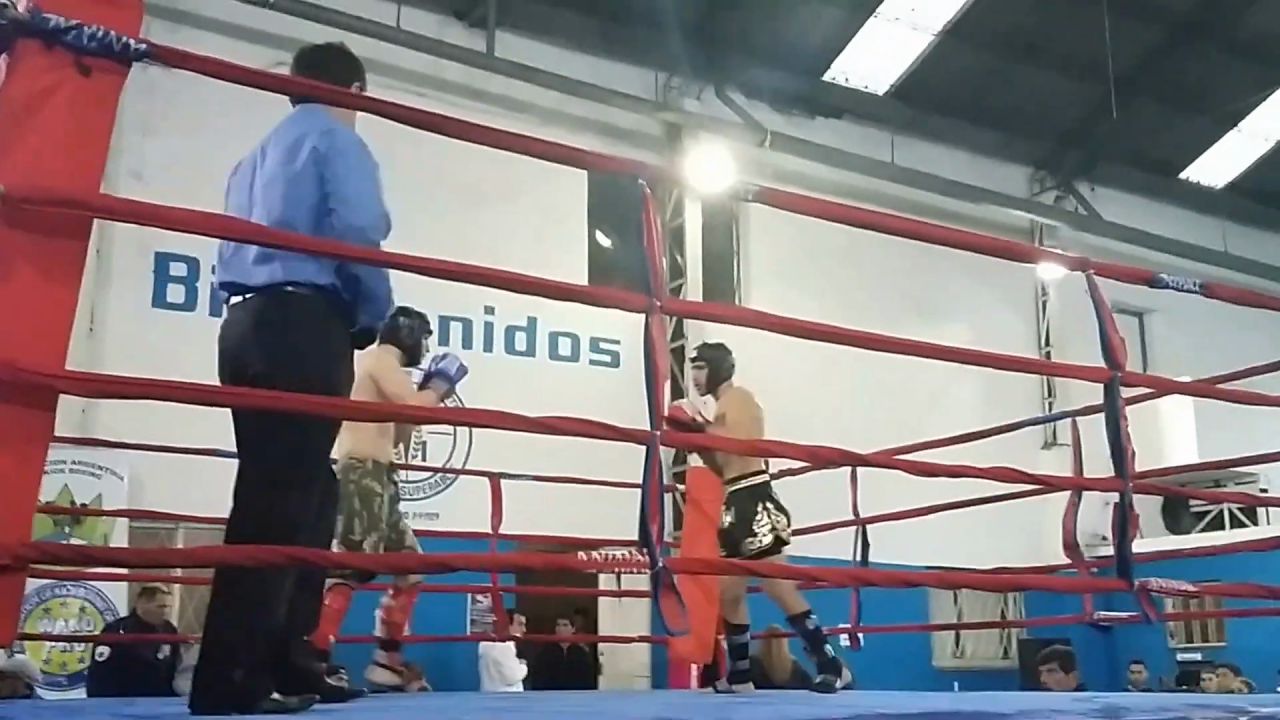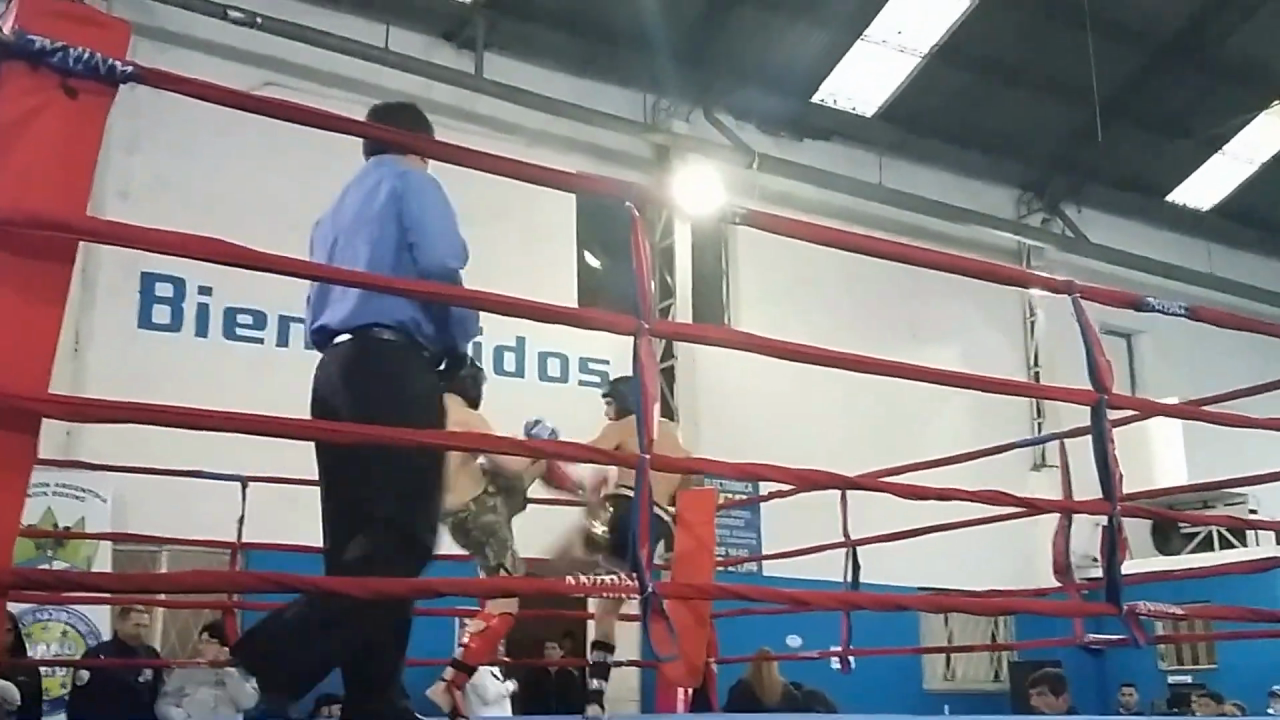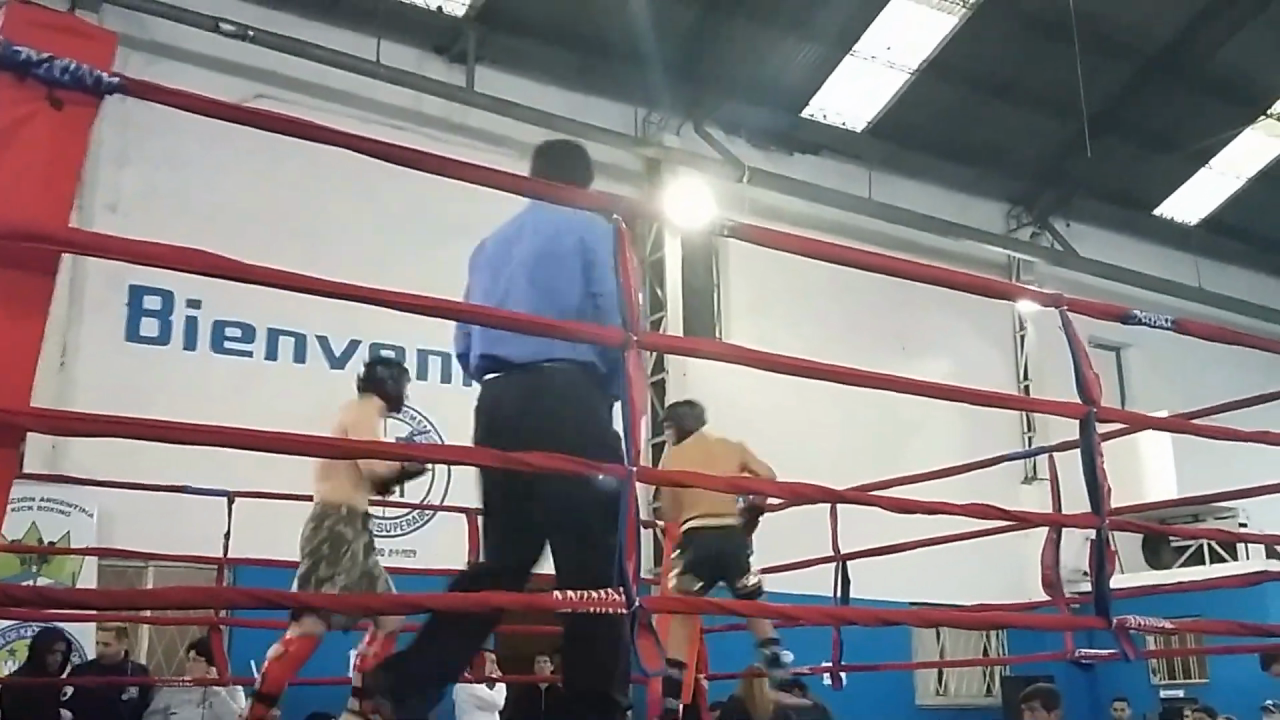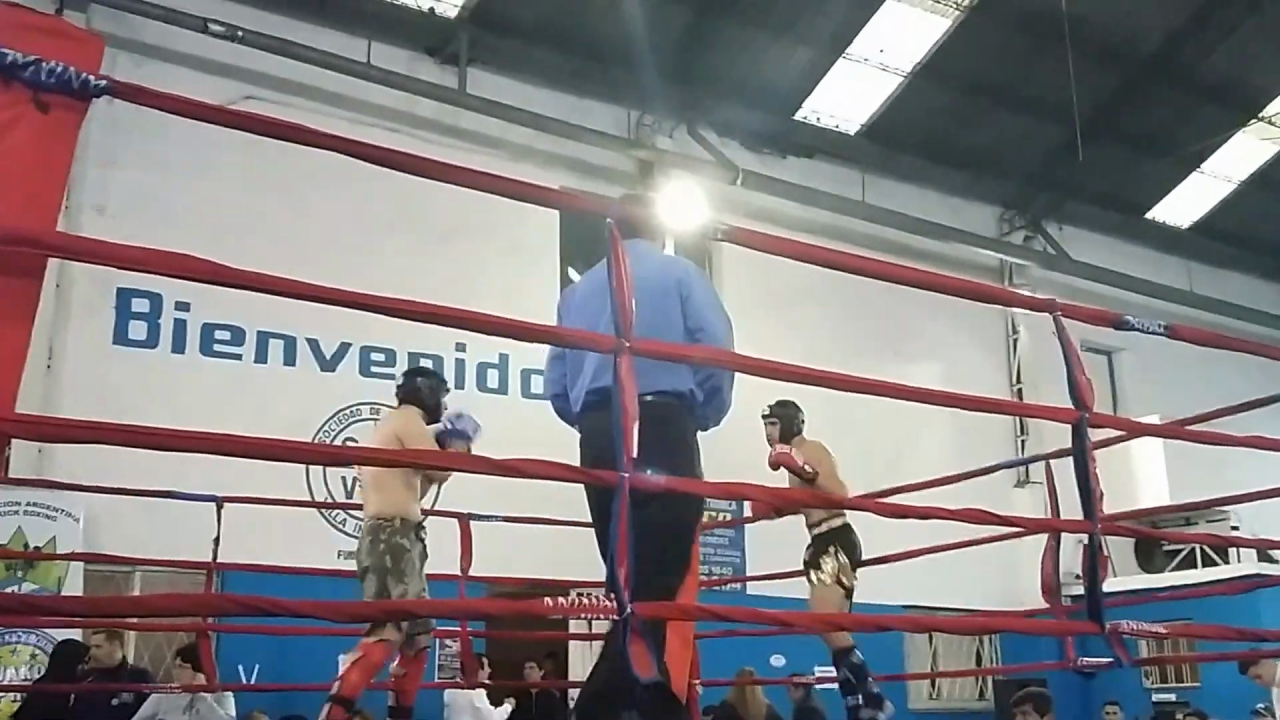
dt=0.7s
person 1, frame 1
left shoulder: (253, 158)
right shoulder: (337, 142)
left elbow: (230, 252)
right elbow: (359, 235)
right wrist: (372, 313)
left hip: (245, 325)
right hip: (303, 326)
left knee: (301, 496)
right knee: (283, 502)
left ankle: (284, 663)
person 1, frame 2
left shoulder: (336, 210)
right shoulder: (411, 182)
left elbow: (316, 300)
right elbow: (437, 269)
right wrist: (458, 341)
left hip: (339, 370)
right hip: (389, 366)
left knee: (366, 532)
right knee: (401, 534)
right ankle: (281, 651)
person 1, frame 3
left shoulder: (492, 244)
right shoulder: (589, 228)
left elbow: (465, 343)
right elbow: (616, 318)
right wrist: (611, 388)
left hip: (499, 402)
right hip: (567, 399)
left knee: (503, 563)
right knee: (591, 564)
person 1, frame 4
left shoulder: (579, 291)
right shoulder: (678, 272)
left elbow: (557, 384)
right elbow: (715, 352)
right wrist: (703, 416)
left hip: (600, 438)
right hip: (661, 426)
left knee: (634, 582)
right knee: (660, 581)
person 2, frame 1
left shoulder: (381, 368)
right shoulder: (379, 359)
left elbow: (398, 437)
right elbow: (415, 407)
left wrist: (428, 391)
right wrist: (442, 384)
left hip: (379, 479)
right hip: (363, 475)
left knee: (411, 570)
right knee: (349, 572)
left ankle: (389, 662)
person 2, frame 2
right shoulder: (462, 416)
right elbow: (512, 463)
left hip: (455, 516)
right hip: (479, 510)
right knee: (501, 601)
right ankle: (451, 684)
person 2, frame 3
left shoulder: (356, 414)
right shoulder: (363, 412)
right elbow: (371, 466)
left wrist: (402, 469)
right wrist: (407, 457)
left hip: (350, 529)
right hip: (337, 525)
left knee: (389, 620)
right knee: (309, 626)
person 2, frame 4
left shoulder: (394, 429)
right shoulder: (405, 422)
right elbow: (442, 469)
left wrist: (444, 445)
right wrist: (460, 440)
left hip: (398, 540)
right hip: (392, 537)
left knee: (418, 637)
right knee: (385, 634)
person 3, frame 1
left shoulder: (738, 399)
right shoulder: (724, 408)
left wrist: (700, 425)
right wrist: (696, 435)
left hip: (754, 497)
right hip: (736, 501)
left knee: (778, 587)
right knee: (728, 592)
left ankle: (832, 667)
right ankle: (738, 678)
person 3, frame 2
left shoulder: (622, 428)
right shoulder: (670, 434)
right elbow: (689, 480)
left wrist: (543, 443)
left hip: (625, 508)
right hip: (657, 524)
right knee: (607, 612)
person 3, frame 3
left shoulder: (672, 458)
right shoulder: (733, 448)
left elbow: (670, 515)
right elbow: (769, 478)
right wrist: (751, 512)
left hip: (697, 540)
right hip: (734, 539)
left knee: (677, 625)
right knee: (757, 616)
right ankle: (782, 682)
person 3, frame 4
left shoulder: (810, 452)
right shoulder: (795, 454)
left elbow: (841, 494)
left wrist: (805, 473)
right wrist: (773, 504)
left hip: (835, 540)
right hip: (824, 542)
right knee: (833, 628)
